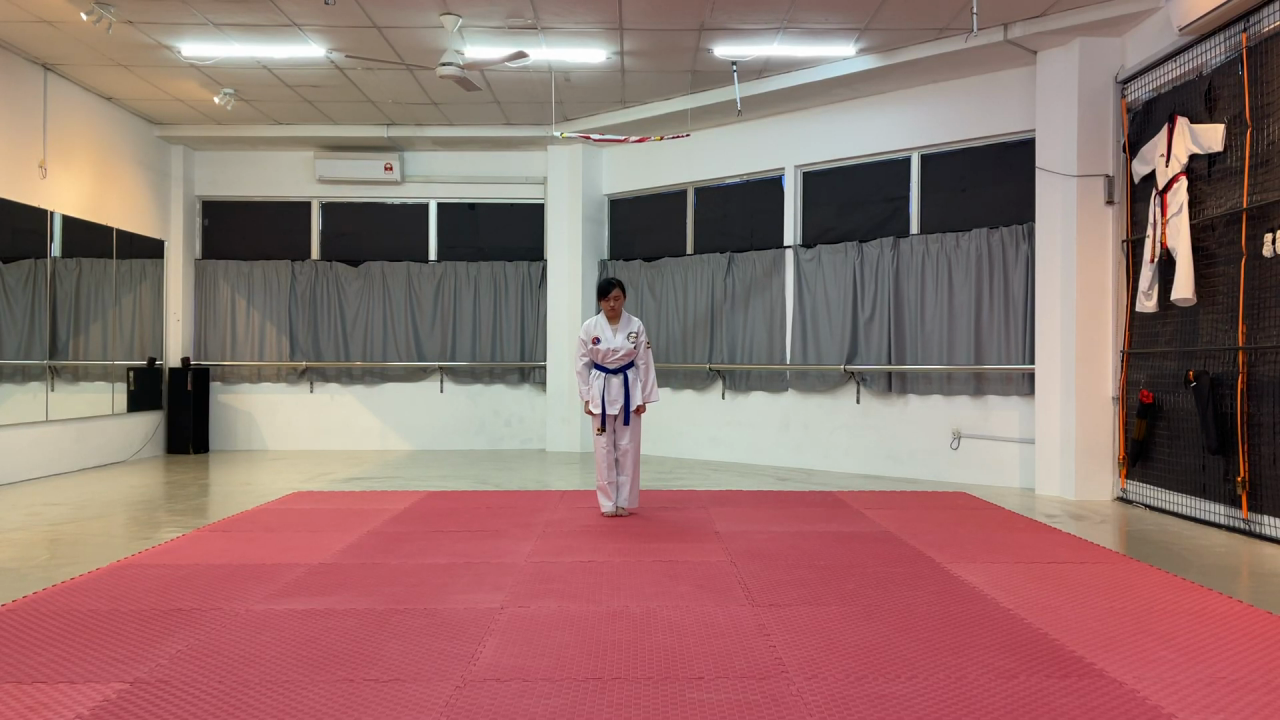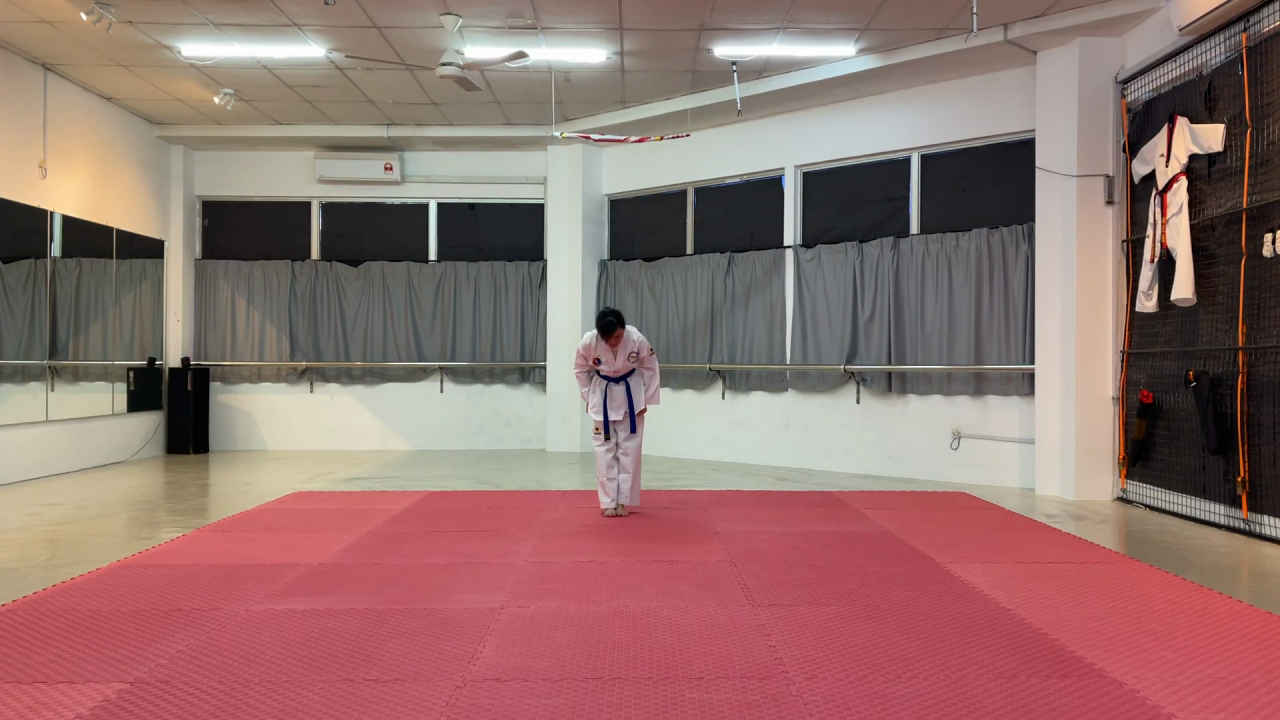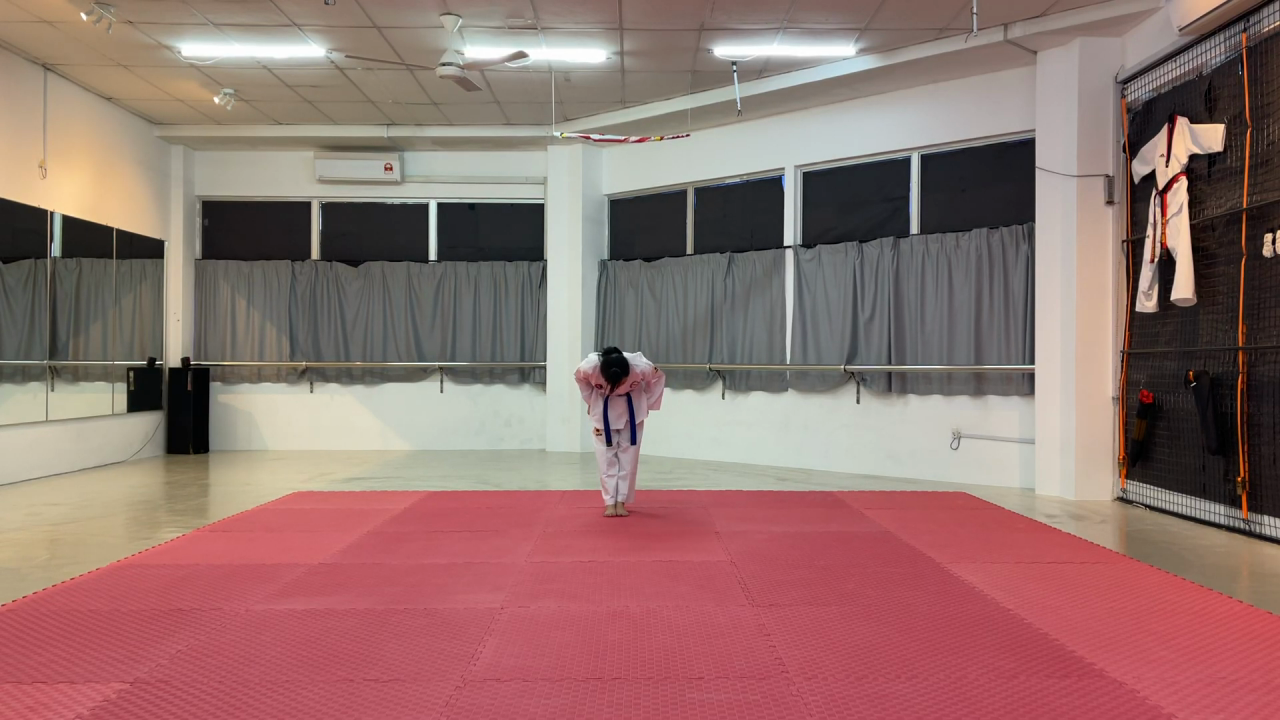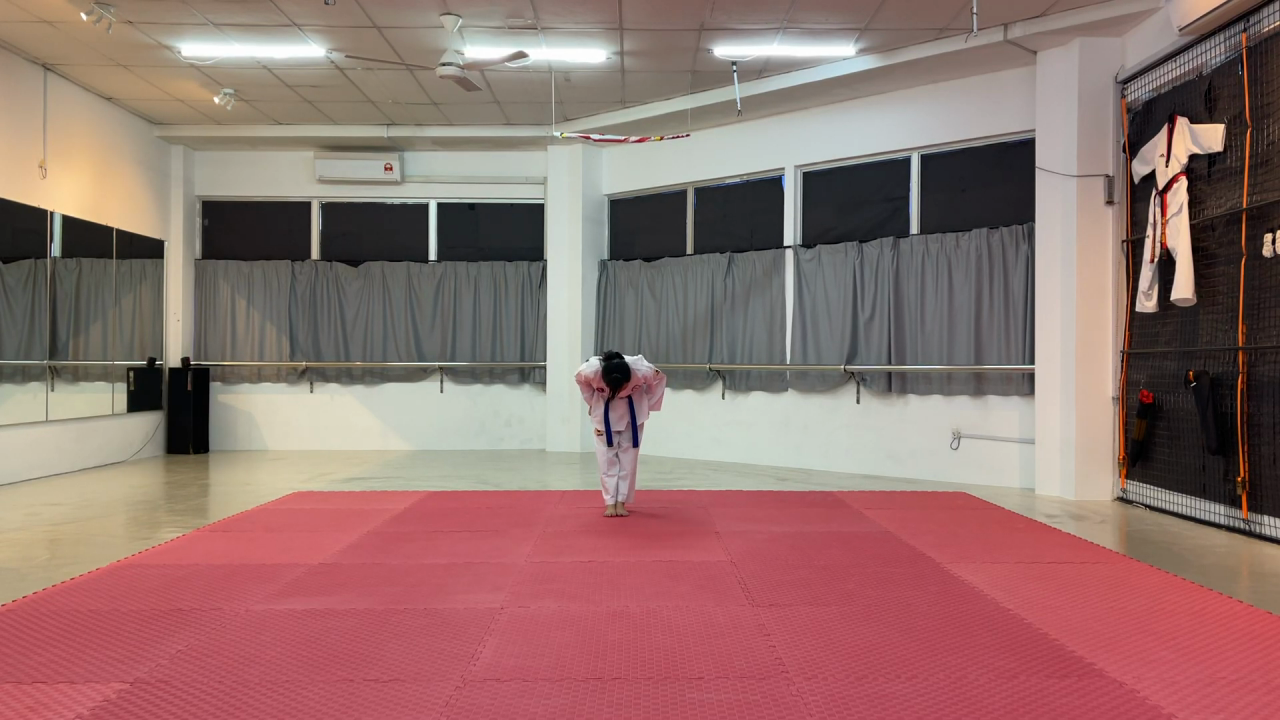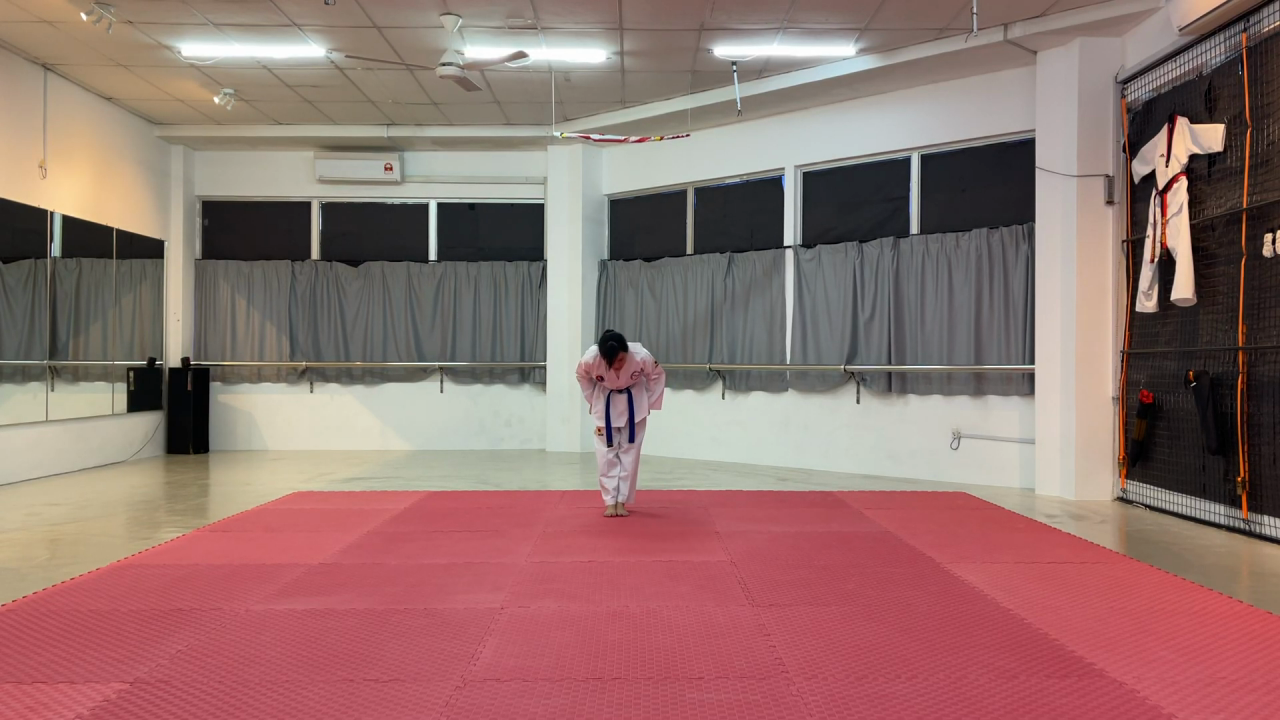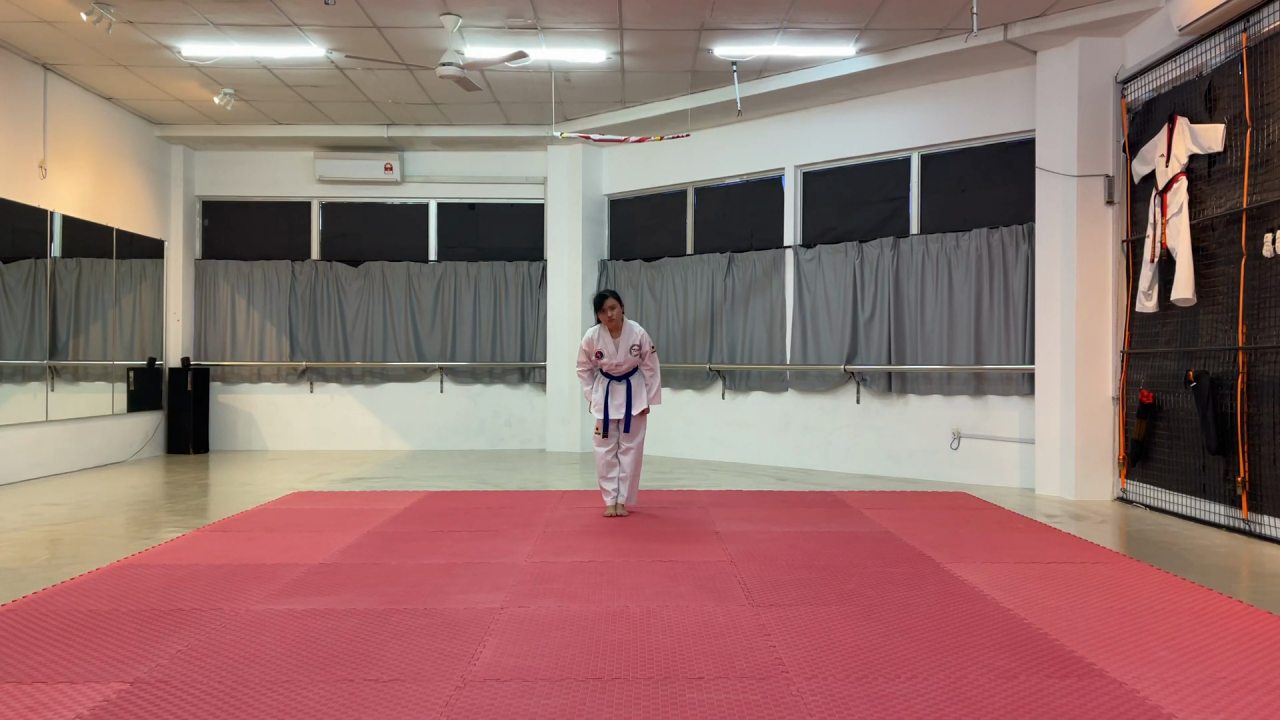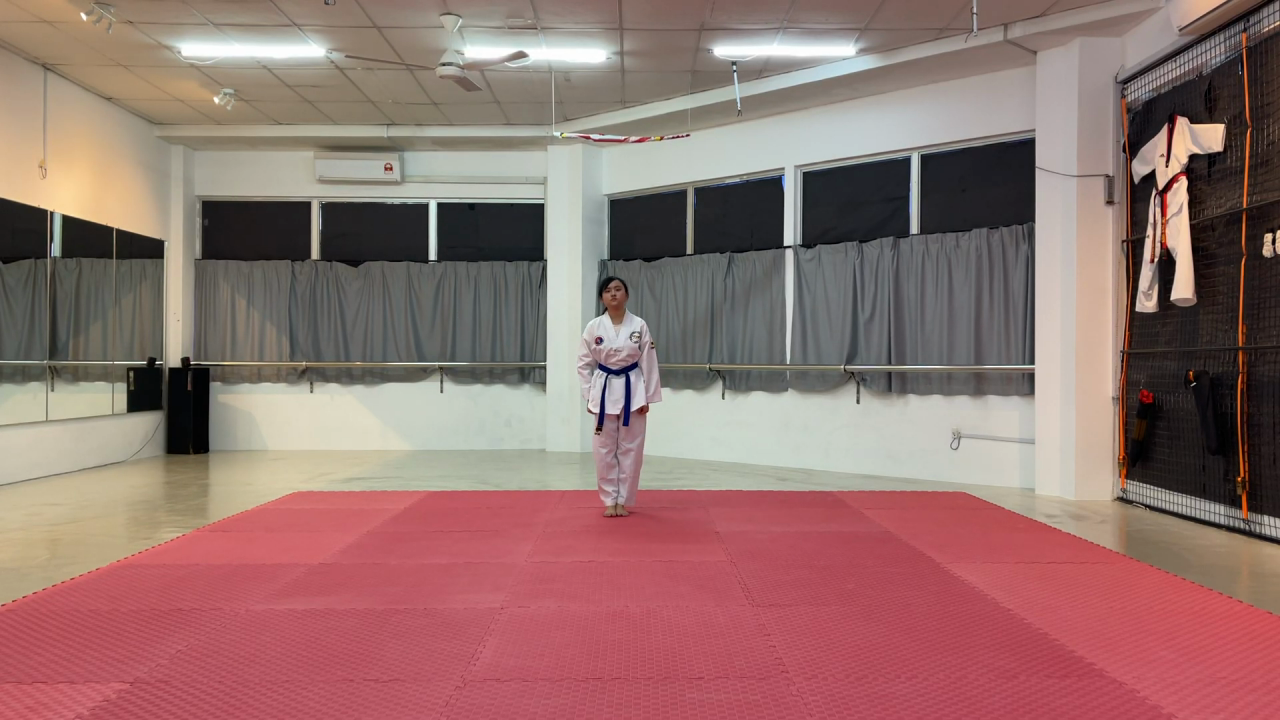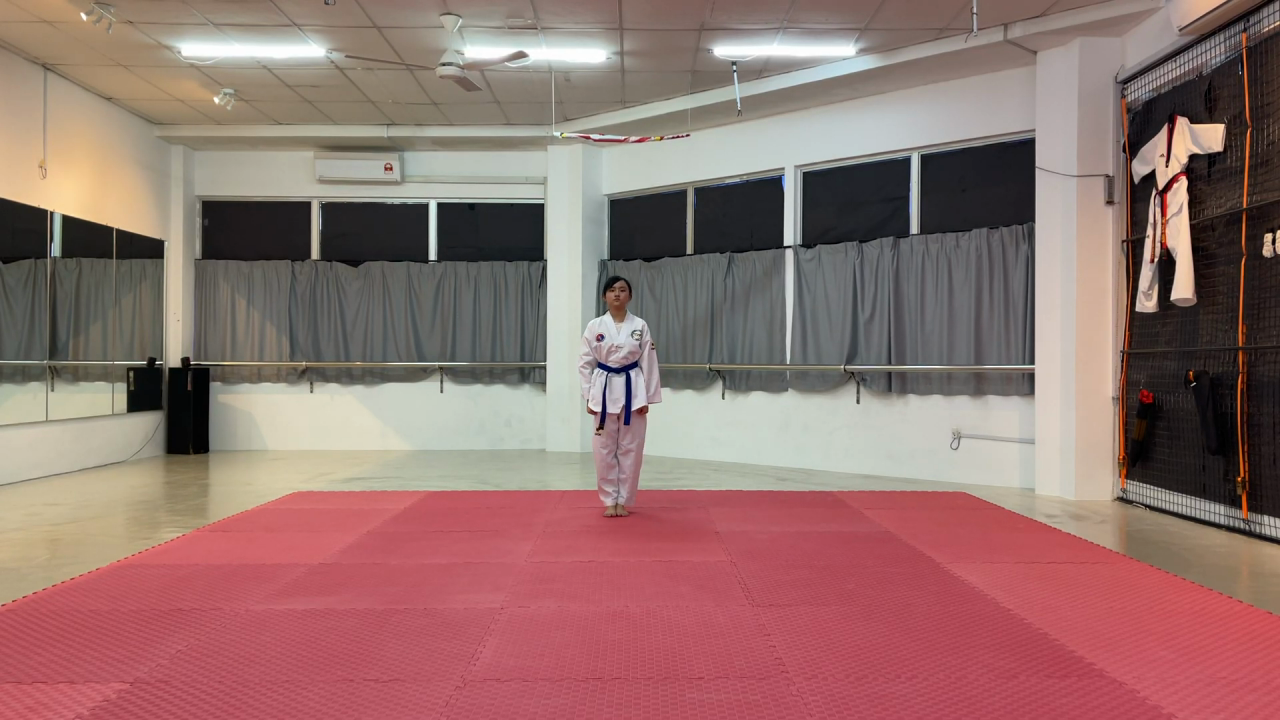
dt=0.3s
person 1, frame 1
left shoulder: (636, 326)
right shoulder: (589, 327)
left elbow: (644, 363)
right elbow: (582, 364)
left wrist: (643, 398)
right wrist: (586, 398)
left hip: (628, 390)
right hip: (601, 391)
left knee: (628, 447)
right knee: (604, 447)
left ankle: (624, 502)
right ankle: (608, 502)
person 1, frame 2
left shoulder: (637, 339)
right shoulder: (588, 342)
left elbow: (650, 368)
right elbow: (581, 370)
left wrist: (645, 400)
right wrist: (589, 398)
left hip: (630, 396)
right hip: (603, 397)
left knee: (629, 448)
right knee: (604, 448)
left ankle: (622, 501)
right ankle: (609, 502)
person 1, frame 3
left shoulder: (641, 367)
right shoulder: (589, 367)
left elbow: (658, 378)
right elbow: (580, 378)
left wrist: (646, 404)
right wrist: (592, 402)
left hip: (631, 405)
right hip: (603, 405)
left knee: (628, 449)
right knee: (606, 450)
left ankle: (621, 501)
right ankle: (610, 501)
person 1, frame 4
left shoulder: (643, 370)
right shoulder: (591, 371)
left elbow: (659, 380)
right elbow: (580, 380)
left wrist: (647, 406)
right wrist: (593, 404)
left hip: (632, 407)
right hip: (604, 408)
left knee: (628, 451)
right knee: (607, 452)
left ankle: (621, 501)
right ankle: (611, 501)
person 1, frame 5
left shoulder: (641, 356)
right shoulder: (591, 358)
left elbow: (657, 376)
right elbow: (582, 376)
left wrist: (648, 404)
right wrist: (594, 402)
left hip: (633, 405)
right hip: (605, 405)
left knee: (629, 451)
right knee: (606, 452)
left ankle: (621, 501)
right ankle: (610, 501)
person 1, frame 6
left shoulder: (638, 333)
right shoulder: (591, 337)
left elbow: (651, 367)
right elbow: (584, 369)
left wrist: (648, 400)
right wrist: (593, 399)
left hip: (633, 395)
right hip: (605, 395)
left knee: (631, 448)
right knee: (605, 448)
left ankle: (622, 501)
right ankle: (610, 501)
person 1, frame 7
left shoulder: (639, 325)
right shoulder: (593, 327)
left elbow: (649, 363)
right elbow: (584, 364)
left wrist: (647, 397)
right wrist: (589, 396)
left hip: (632, 391)
right hip: (604, 391)
left knee: (631, 448)
right knee: (604, 449)
left ankle: (623, 501)
right ankle: (609, 500)
person 1, frame 8
left shoulder: (640, 326)
right shoulder: (594, 326)
left elbow: (649, 363)
right elbow: (585, 363)
left wrist: (647, 398)
right wrist: (589, 396)
left hip: (632, 390)
right hip: (604, 390)
left knee: (630, 448)
right knee: (604, 448)
left ankle: (622, 501)
right ankle: (609, 500)
